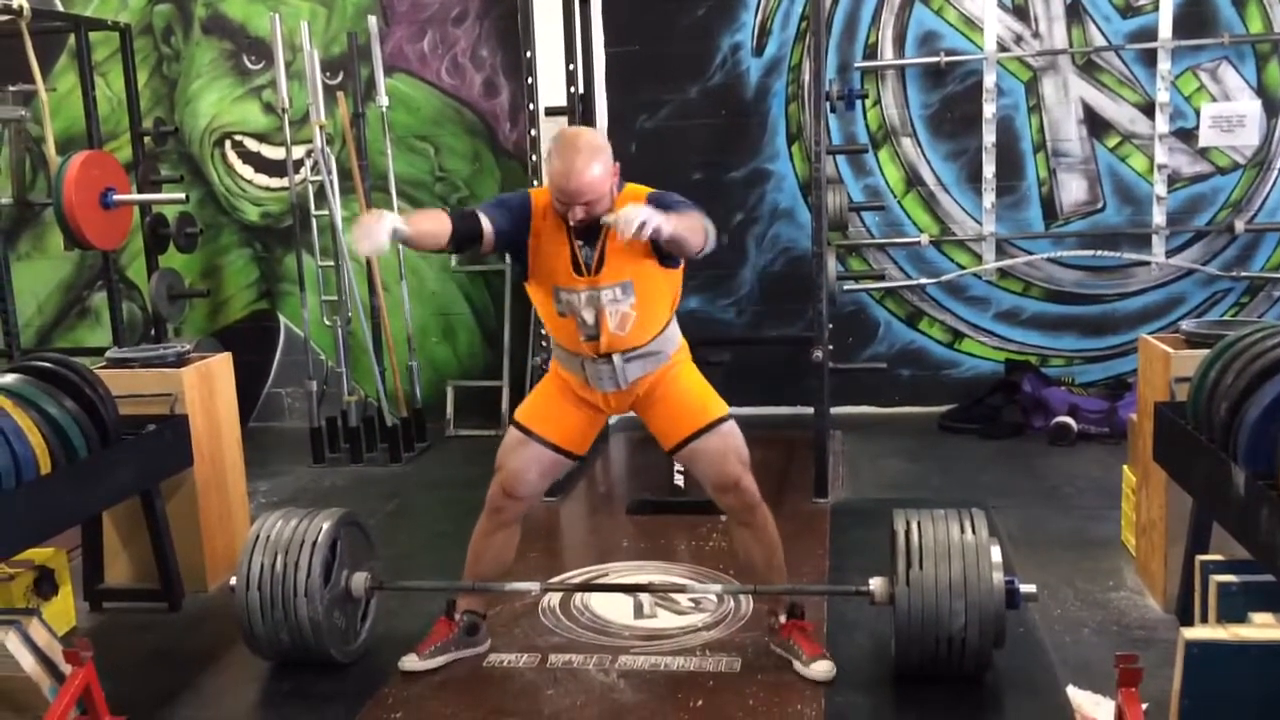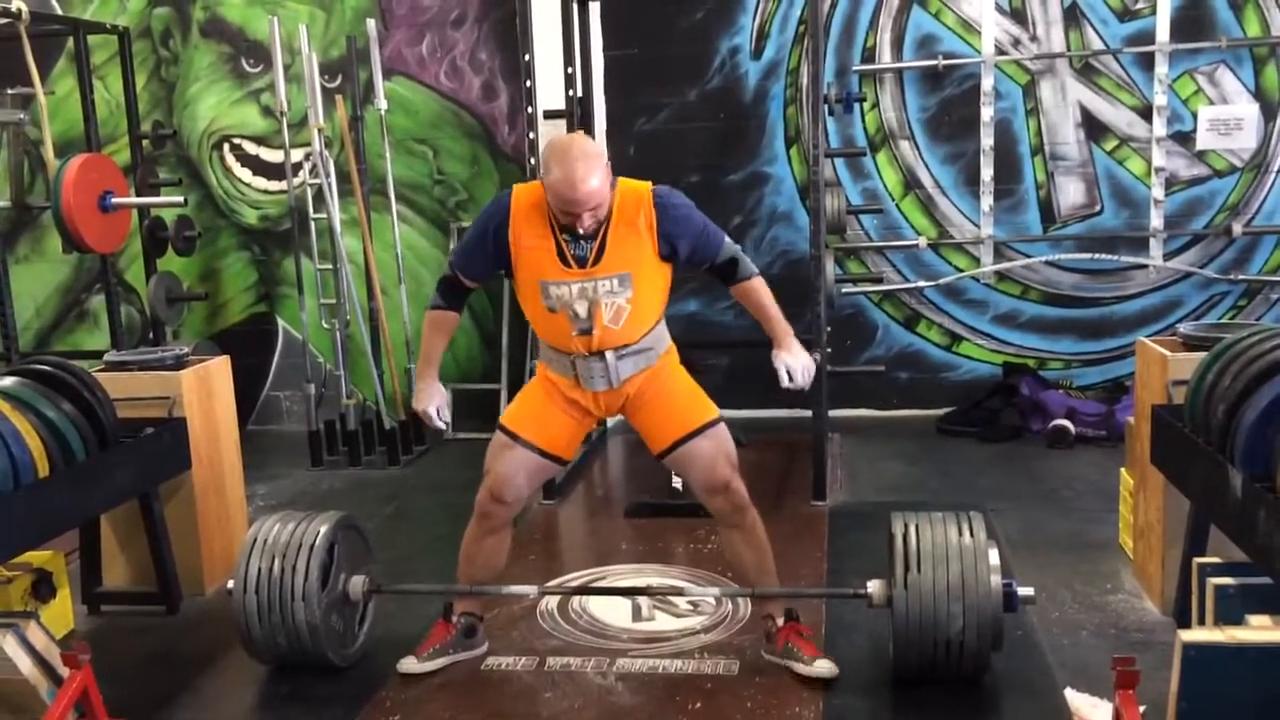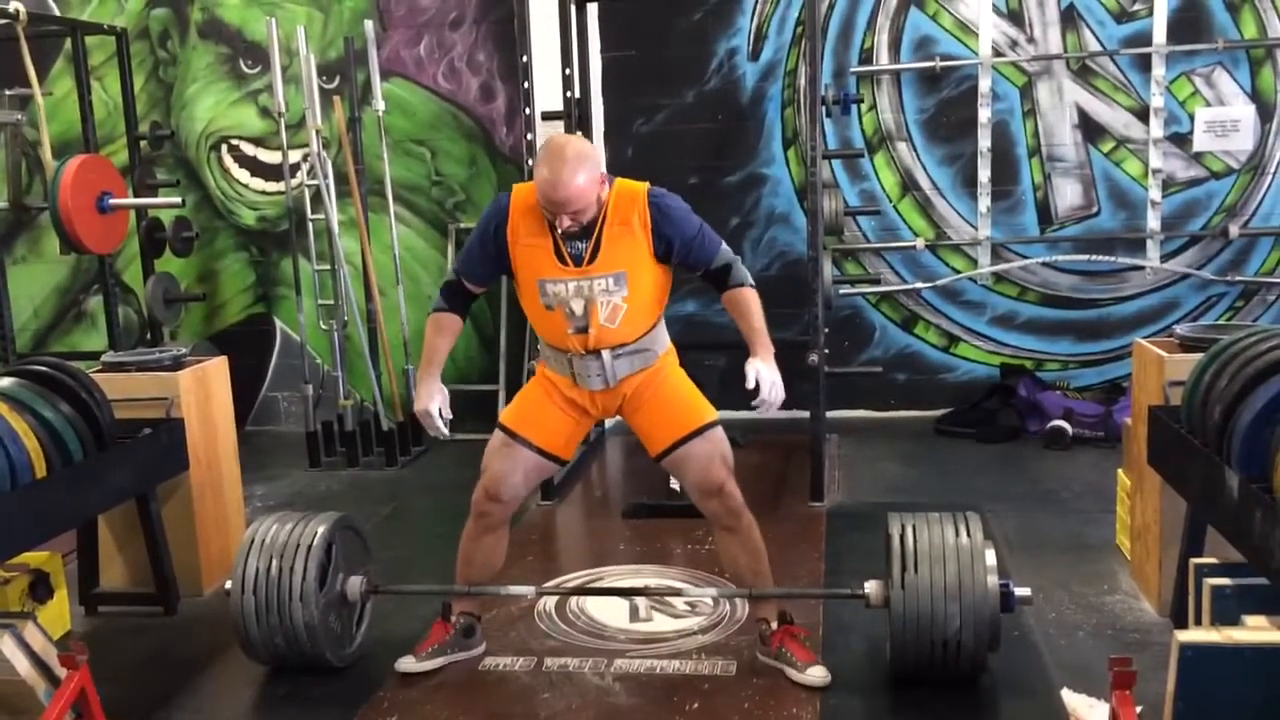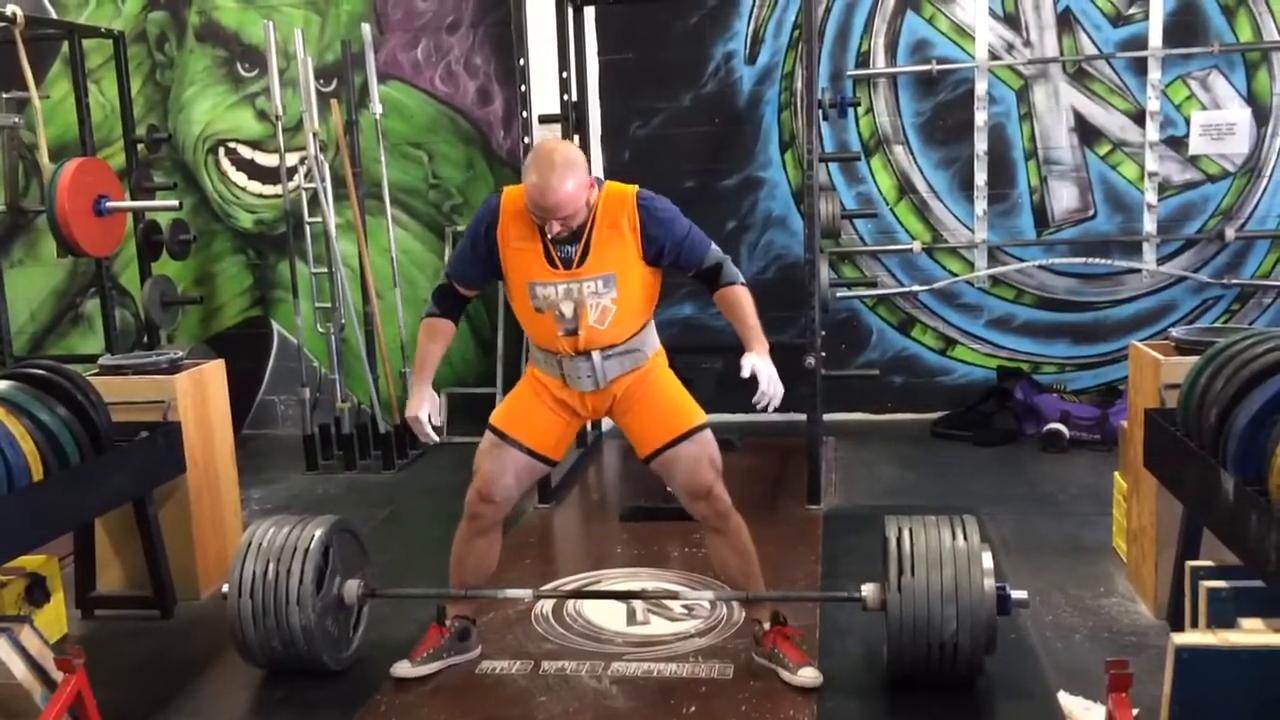
dt=0.5s
person 1, frame 1
left shoulder: (652, 206)
right shoulder: (526, 210)
left elbow: (699, 235)
right elbow: (462, 227)
left wrist: (657, 222)
right wrist: (394, 223)
left hip: (659, 366)
right hip: (574, 374)
left knee: (738, 488)
right knee: (507, 495)
left ankle: (787, 622)
right ankle: (464, 623)
person 1, frame 2
left shoulder: (655, 208)
right shoulder: (509, 216)
left elbow: (731, 263)
right elbow: (452, 288)
left wrist: (785, 339)
right wrist: (427, 377)
left hip: (648, 369)
right hip: (561, 377)
left knee: (727, 492)
right knee: (495, 500)
left ankle: (781, 630)
right ankle: (462, 627)
person 1, frame 3
left shoulder: (651, 209)
right shoulder: (509, 214)
left elbow: (727, 271)
right elbow: (457, 293)
left wrist: (762, 354)
right wrist: (429, 377)
left hip: (647, 370)
right hip: (560, 377)
left knee: (722, 495)
right knee: (491, 499)
left ankle: (775, 633)
right ankle: (460, 626)
person 1, frame 4
left shoulder: (639, 211)
right shoulder: (499, 218)
left elbow: (717, 271)
right elbow: (449, 297)
left wrist: (758, 349)
right wrist: (422, 384)
left hip: (637, 371)
right hip: (550, 379)
left knee: (710, 497)
right knee: (483, 500)
left ankle: (769, 633)
right ankle: (456, 630)
